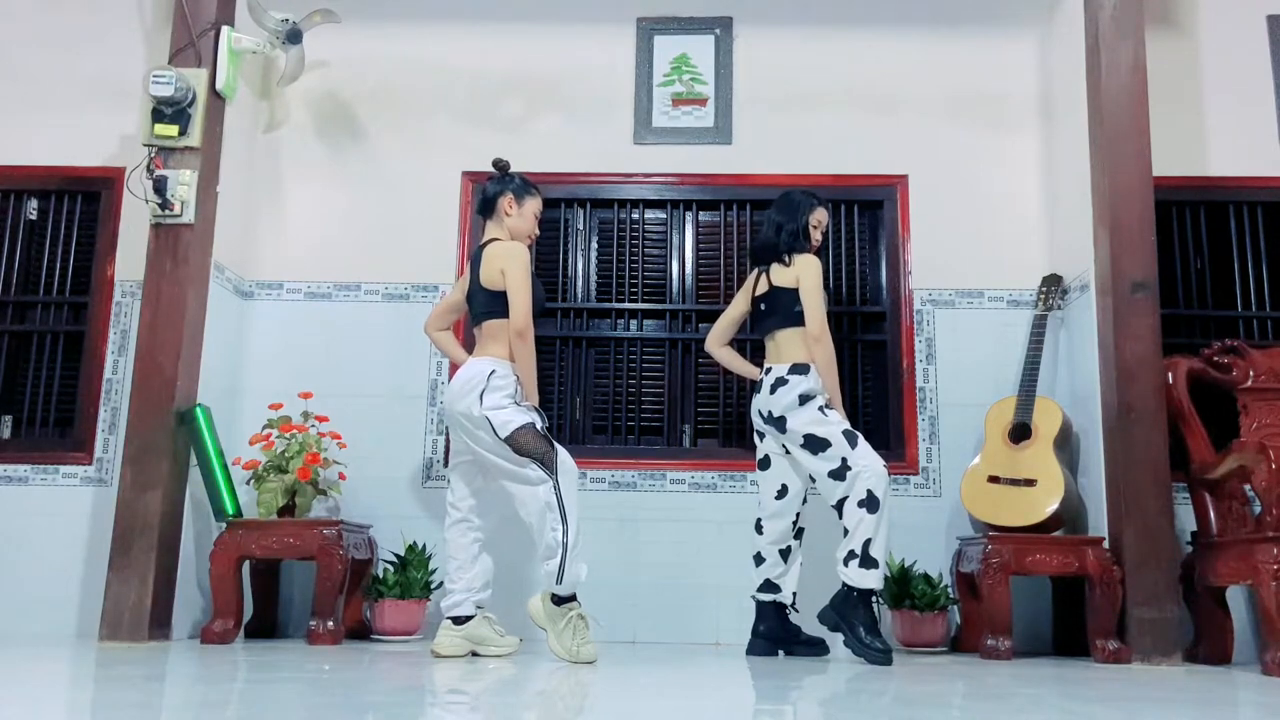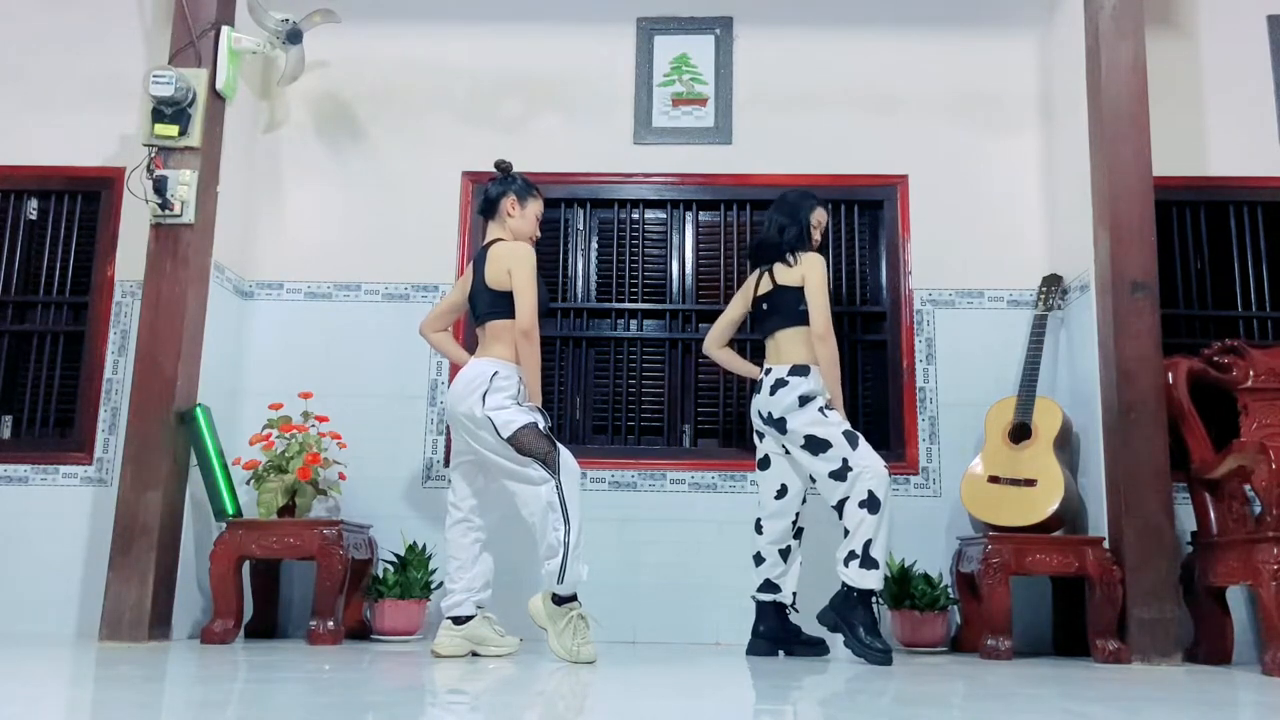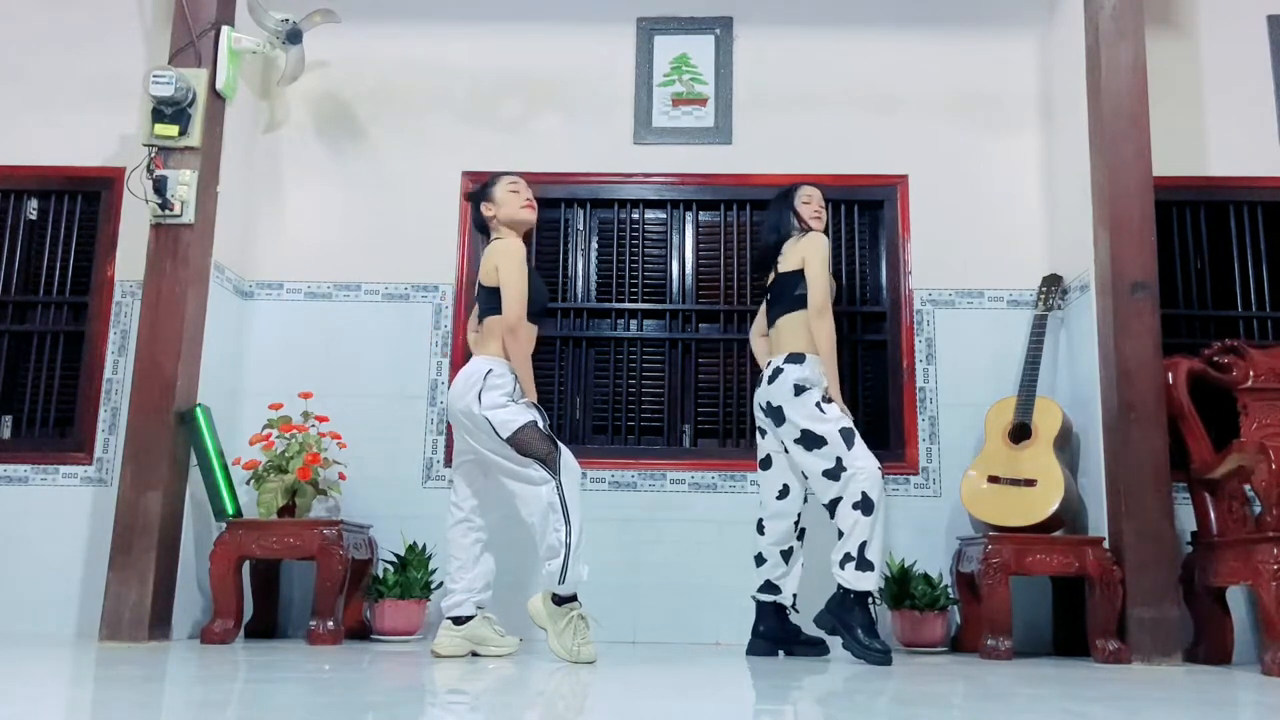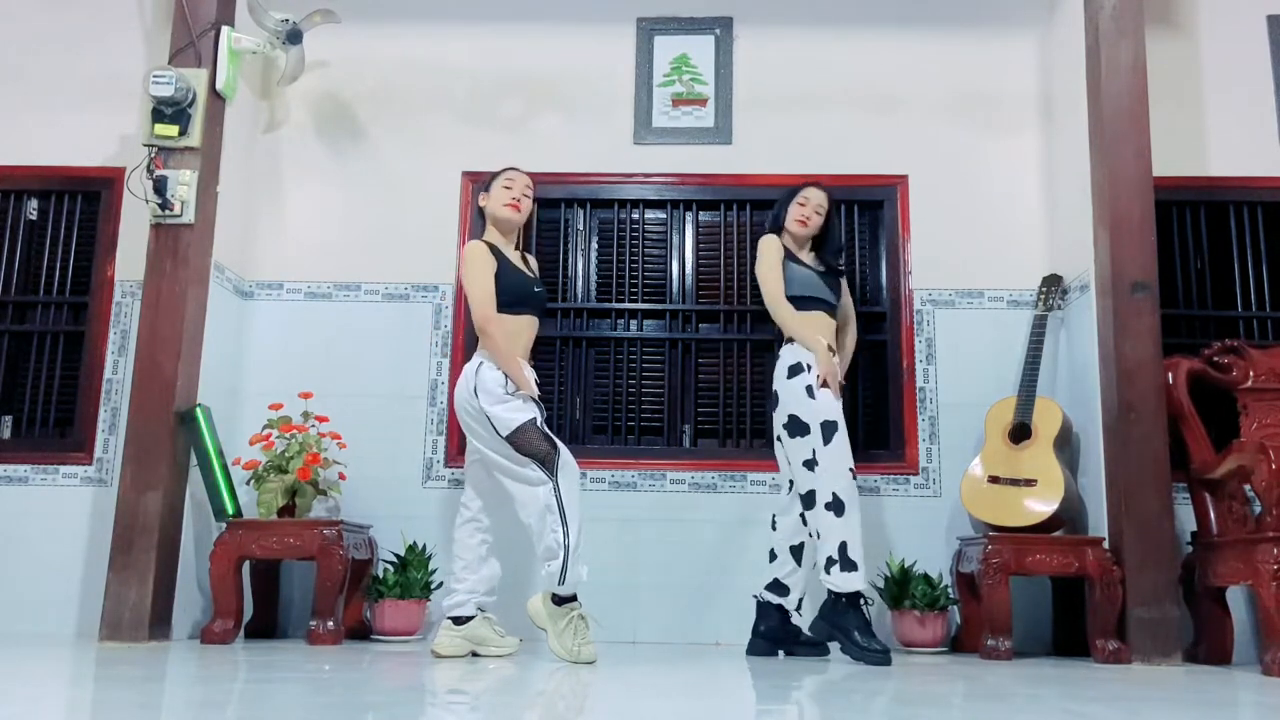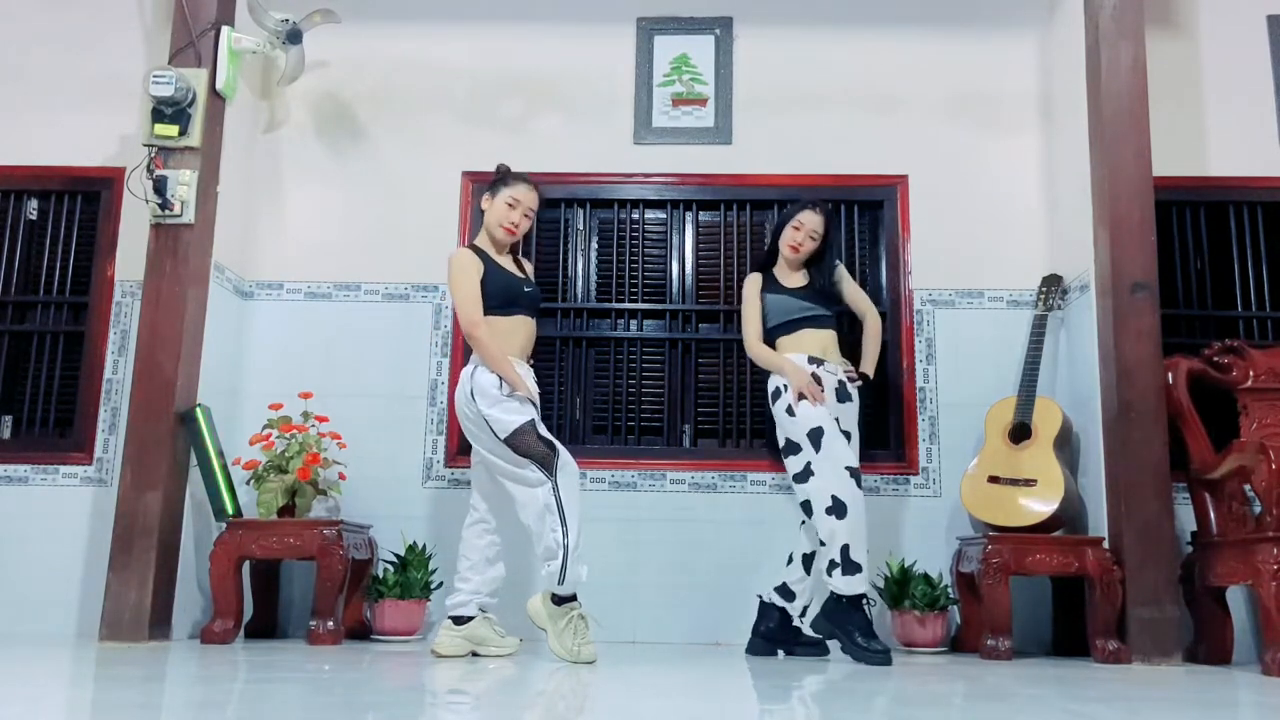
dt=0.5s
person 1, frame 1
left shoulder: (476, 261)
right shoulder: (512, 251)
left elbow: (435, 325)
right elbow: (520, 328)
right wrist: (532, 398)
left hip: (469, 390)
right hip: (491, 390)
left knee: (463, 505)
right knee: (554, 474)
left ankle: (461, 620)
right ankle: (561, 598)
person 1, frame 2
left shoulder: (477, 264)
right shoulder: (516, 251)
left elbow: (432, 326)
right elbow: (526, 329)
right wrist: (534, 398)
left hip: (471, 390)
right hip: (495, 390)
left knee: (466, 505)
right knee: (558, 475)
left ankle: (461, 620)
right ankle: (562, 597)
person 1, frame 3
left shoulder: (496, 257)
right shoulder: (510, 247)
right elbow: (515, 324)
right wrist: (530, 393)
left hip: (475, 387)
right hip: (492, 388)
left knee: (467, 505)
right knee: (557, 473)
left ankle: (461, 620)
right ankle: (562, 598)
person 1, frame 4
left shoulder: (527, 261)
right shoulder: (477, 250)
right elbow: (486, 322)
left wrist: (525, 384)
right wrist: (525, 383)
left hip: (505, 386)
right hip: (492, 382)
left knee: (478, 504)
right knee: (556, 473)
left ankle: (462, 619)
right ankle: (561, 598)
person 1, frame 5
left shoulder: (522, 267)
right shoulder: (466, 257)
right elbow: (473, 328)
left wrist: (525, 386)
right wrist: (518, 383)
left hip: (511, 388)
right hip: (491, 385)
left knee: (486, 507)
right knee: (555, 474)
left ankle: (464, 620)
right ankle: (561, 598)
person 2, frame 1
left shoulder: (757, 275)
right shoulder: (805, 263)
left elbow: (715, 342)
right elbow: (818, 334)
right wrist: (837, 403)
left hip: (768, 398)
right hip: (798, 391)
left knee: (780, 508)
right knee: (868, 473)
left ankle: (771, 620)
right ankle: (853, 599)
person 2, frame 2
left shoulder: (758, 276)
right shoulder: (809, 262)
left elbow: (713, 343)
right elbow: (822, 333)
right wrist: (838, 403)
left hip: (767, 398)
right hip: (799, 393)
left knee: (779, 509)
right knee: (868, 474)
left ankle: (771, 621)
right ankle: (853, 600)
person 2, frame 3
left shoulder: (780, 264)
right shoulder: (813, 244)
left elbow: (757, 334)
right elbow: (820, 312)
left wrist: (775, 375)
right wrist: (836, 388)
left hip: (772, 387)
right hip: (801, 381)
left knee: (781, 506)
right knee: (861, 476)
left ankle: (771, 620)
right ankle: (850, 600)
person 2, frame 4
left shoulder: (828, 259)
right shoulder: (772, 244)
left elbow: (848, 322)
right elbow: (776, 303)
left wrist: (839, 367)
right wrist: (822, 353)
left hip: (824, 370)
right hip: (803, 363)
left knee: (806, 493)
right knee: (832, 478)
left ankle: (773, 617)
right ankle: (843, 604)
person 2, frame 5
left shoulder: (831, 273)
right shoulder: (758, 281)
left elbow: (871, 318)
right elbow: (753, 344)
left wrist: (865, 371)
right wrist: (794, 373)
left hip: (838, 386)
right hip: (793, 383)
left knee: (826, 495)
right knee: (837, 481)
left ankle: (777, 616)
right ankle: (847, 603)
